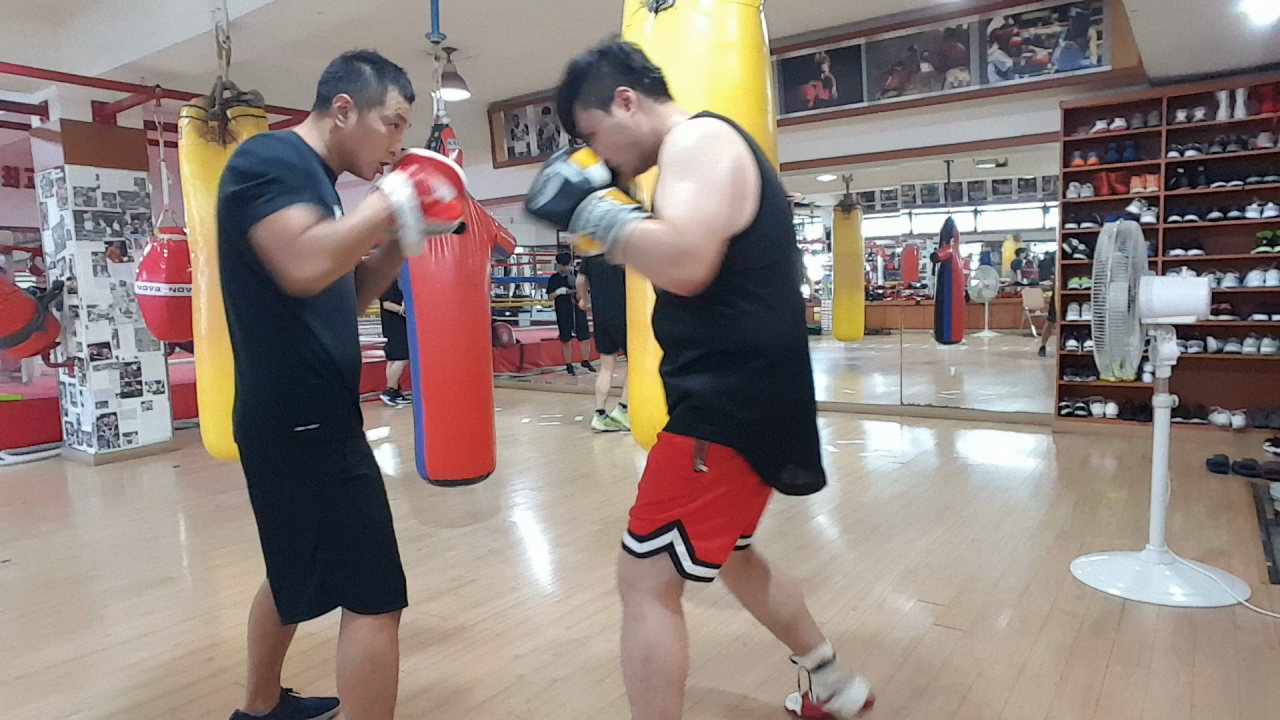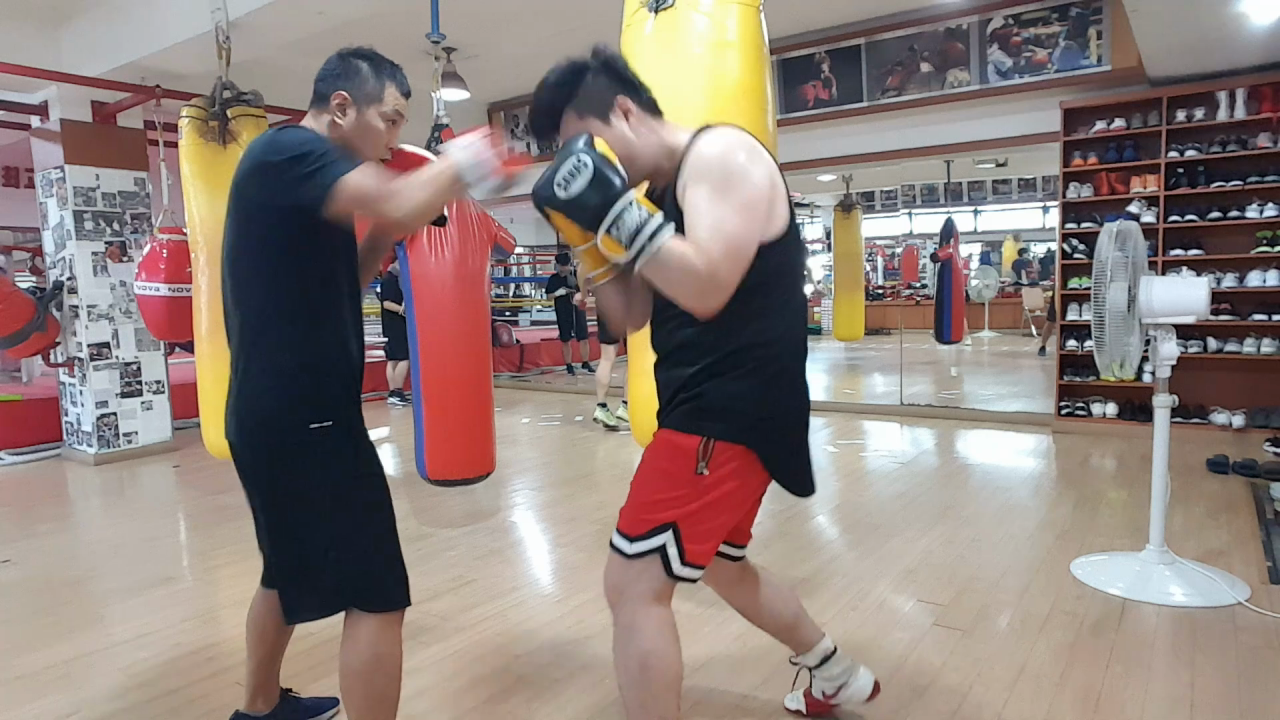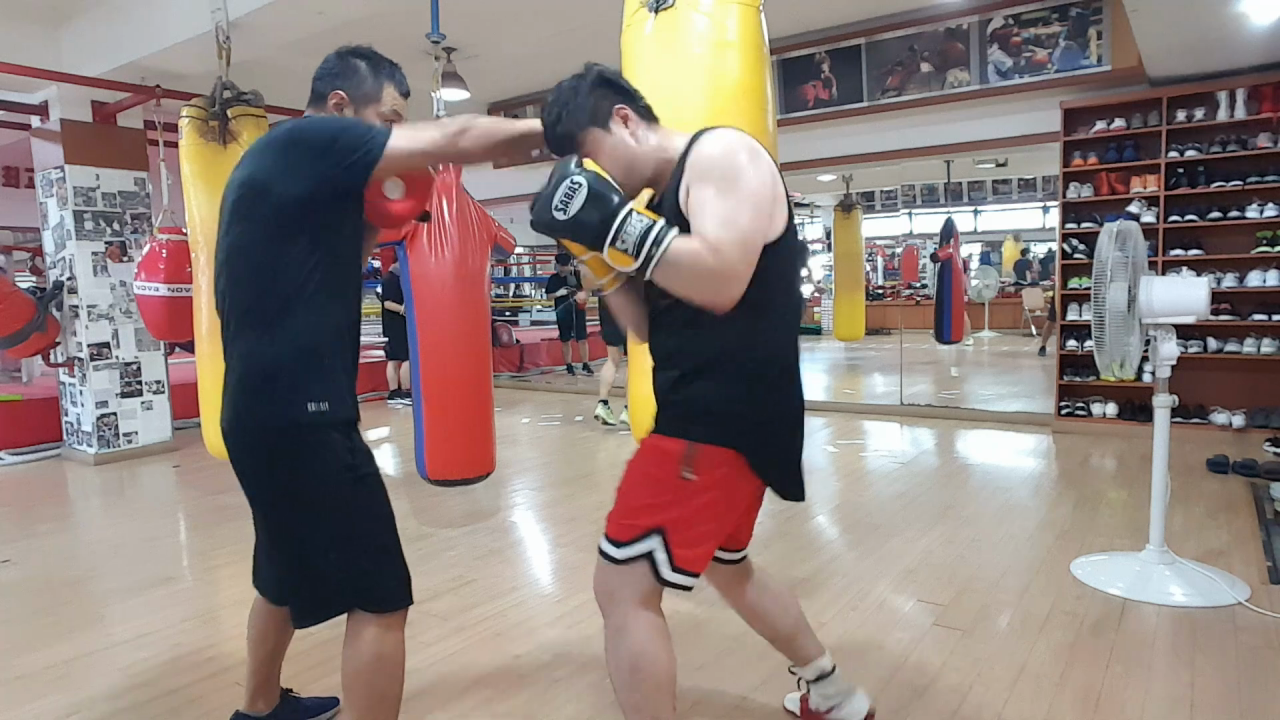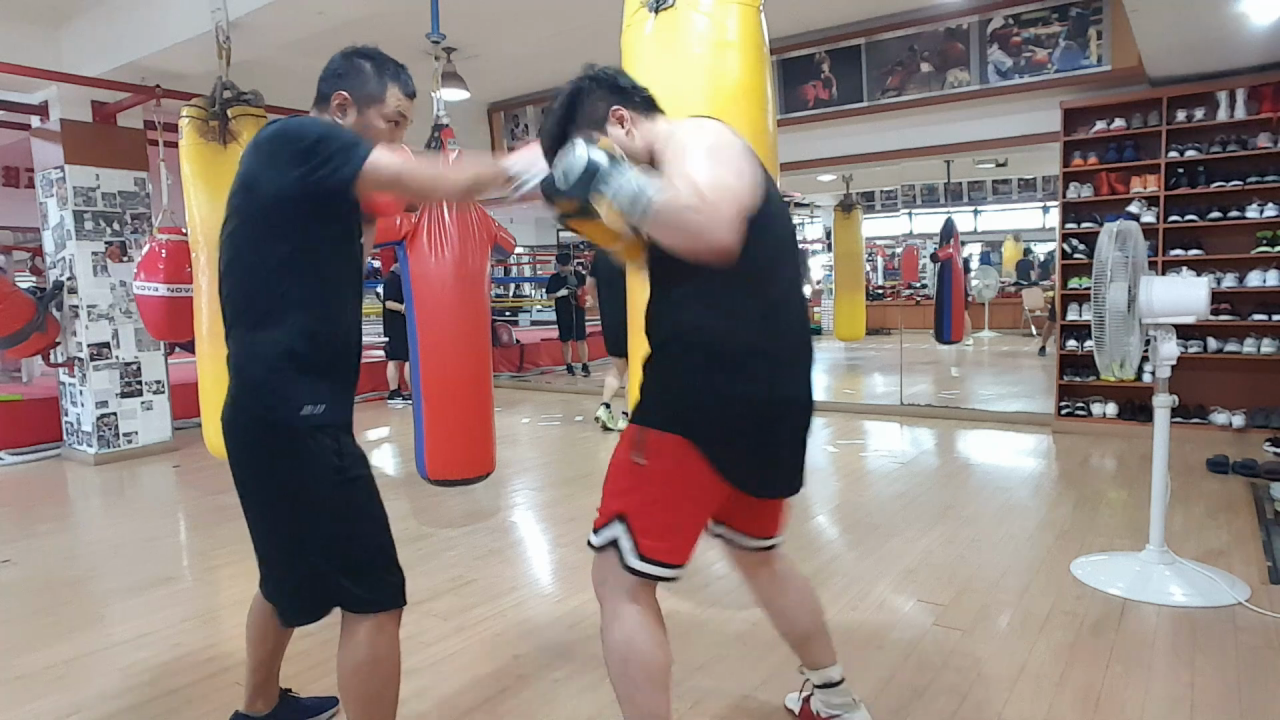
dt=0.1s
person 1, frame 1
left shoulder: (307, 180)
right shoulder: (269, 159)
left elbow: (349, 293)
right elbow: (304, 269)
left wrist: (402, 233)
right wrist: (388, 202)
left hip: (281, 415)
right hip: (304, 420)
left knee: (294, 570)
right knee: (373, 597)
person 1, frame 2
left shoulder: (300, 165)
right shoulder: (292, 150)
left elbow: (348, 273)
right elbow: (399, 204)
left wrist: (389, 232)
right wrist: (462, 160)
left hip: (279, 413)
right hip: (308, 418)
left knee: (294, 570)
right knee: (376, 598)
person 1, frame 3
left shoulder: (291, 167)
right shoulder: (311, 142)
right elbow: (454, 139)
left wrist: (368, 229)
right wrist: (537, 131)
left hip: (271, 411)
right hip: (301, 415)
left knee: (291, 573)
right knee: (378, 598)
person 1, frame 4
left shoulder: (301, 171)
right shoulder: (299, 142)
left elbow: (321, 264)
right elbow: (433, 183)
left wrist: (363, 228)
right wrist: (515, 165)
left hip: (274, 412)
right hip: (295, 415)
left knee: (294, 573)
right knee: (372, 598)
person 2, frame 1
left shoulder: (700, 141)
right shoulder: (688, 165)
left elbow: (684, 269)
right elbow: (676, 268)
left wrist: (587, 202)
right wrist: (589, 206)
left hip: (728, 409)
right hip: (731, 402)
left knee: (645, 583)
right knee: (728, 555)
person 2, frame 2
left shoulder: (721, 154)
right shoulder: (666, 190)
left elbow: (704, 290)
right elbow: (629, 318)
left wrist: (614, 209)
right wrist: (587, 233)
left hip: (730, 413)
right hip: (722, 408)
left knee: (633, 585)
right knee: (718, 562)
person 2, frame 3
left shoulder: (721, 155)
right shoulder: (668, 194)
left elbow: (720, 284)
right elbow: (645, 325)
left wrist: (613, 221)
right wrist: (594, 244)
left hip: (720, 418)
right hip: (756, 413)
left knee: (624, 591)
right knee: (722, 562)
person 2, frame 4
left shoulder: (699, 141)
left elbow: (709, 229)
left wrist: (610, 181)
right wrist: (616, 230)
left hip: (698, 408)
right hip: (769, 403)
left knee: (620, 584)
right knee: (757, 552)
